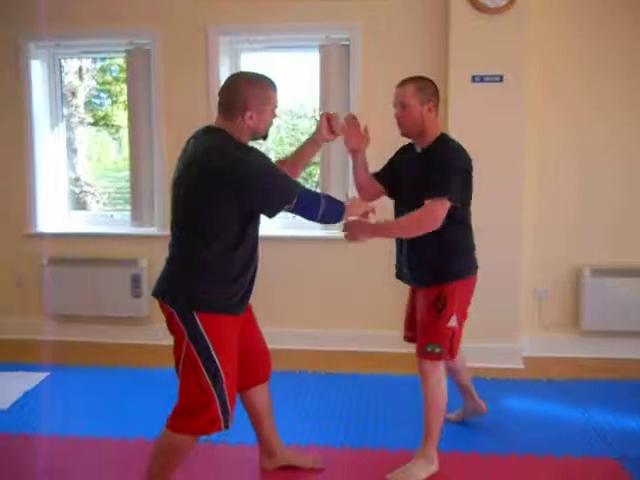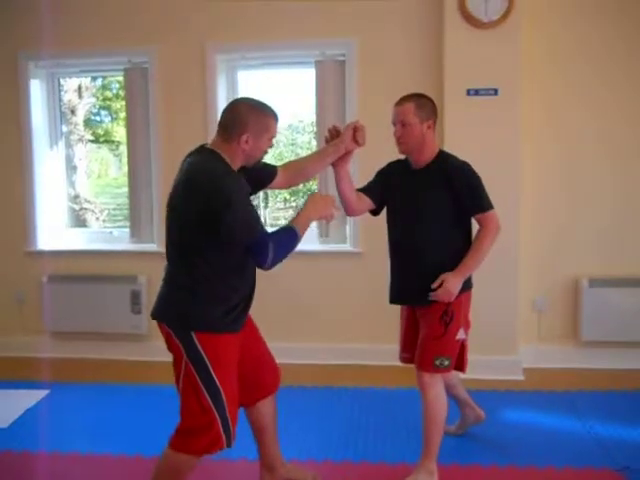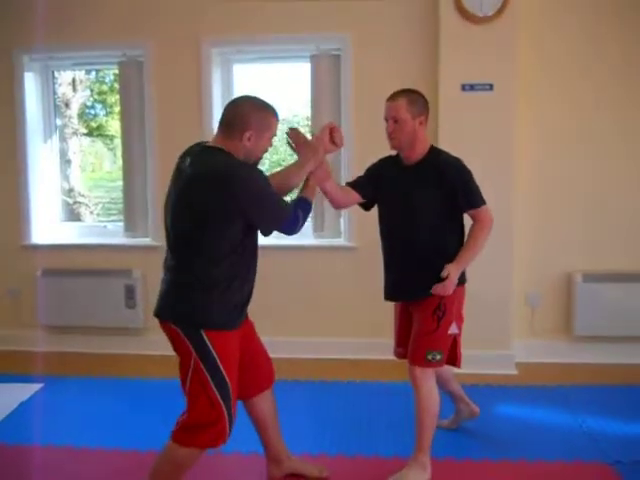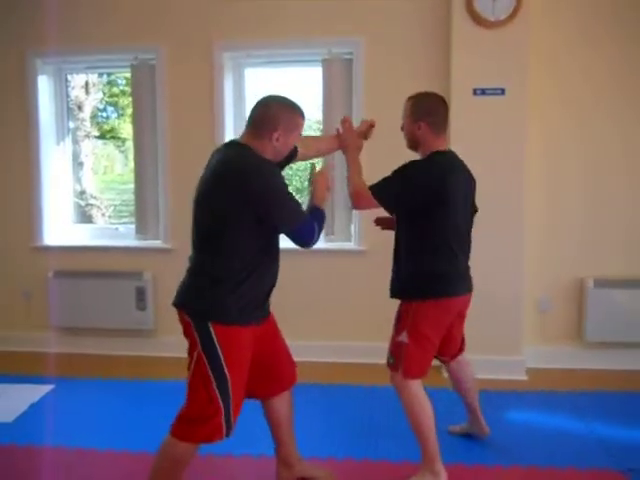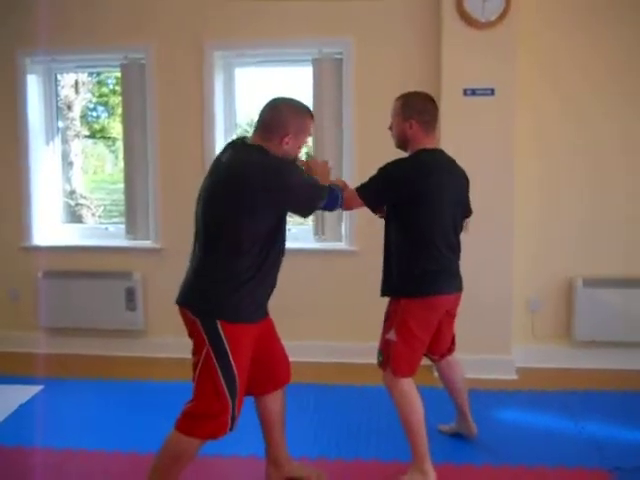
dt=1s
person 1, frame 1
left shoulder: (449, 155)
right shoulder: (406, 156)
left elbow: (431, 219)
right elbow: (369, 192)
left wrist: (368, 230)
right wrist: (357, 153)
left hip: (448, 274)
right hip: (422, 272)
left knee: (430, 360)
right knee: (441, 348)
right ankle: (473, 401)
person 1, frame 2
left shoulder: (456, 172)
right shoulder: (393, 174)
left elbow: (491, 225)
right elbow: (354, 206)
left wrist: (459, 275)
right wrist: (340, 166)
left hip: (445, 292)
right hip: (410, 291)
left knee: (429, 375)
right knee: (432, 364)
right ankle: (470, 410)
person 1, frame 3
left shoulder: (449, 168)
right shoulder: (384, 169)
left elbow: (484, 220)
right elbow: (341, 199)
left wrist: (458, 266)
right wrist: (315, 165)
left hip: (439, 287)
right hip: (404, 286)
left knee: (421, 369)
right knee: (422, 359)
right ankle: (464, 404)
person 1, frame 4
left shoulder: (420, 173)
right shoulder: (459, 170)
left elbow: (360, 199)
left wrist: (352, 153)
right wrist: (400, 224)
left hip: (429, 292)
right hip: (457, 286)
left knee: (405, 375)
right knee: (453, 355)
right ankle: (477, 422)
person 1, frame 5
left shoulder: (401, 172)
right shoulder: (455, 171)
left elbow: (347, 200)
left hip: (416, 291)
right hip: (449, 284)
left knee: (396, 373)
right knee: (443, 354)
right ankle: (466, 421)
person 2, frame 1
left shoulder: (213, 143)
right shoulder: (232, 161)
left elbow: (275, 178)
right elbow: (306, 204)
left wrist: (316, 142)
right wrist: (352, 208)
left hip: (221, 292)
right hip: (199, 300)
left knee: (255, 368)
right knee: (204, 405)
person 2, frame 2
left shoulder: (218, 165)
right shoulder: (215, 182)
left elbow: (283, 176)
right elbow: (267, 253)
left wrist: (338, 148)
right wrist: (310, 213)
left hip: (224, 312)
right hip: (197, 321)
left knee: (262, 380)
right knee: (208, 424)
person 2, frame 3
left shoulder: (199, 158)
right shoulder: (234, 176)
left elbow: (269, 191)
right elbow: (289, 222)
left wrist: (311, 156)
right wrist: (312, 185)
left hip: (214, 306)
right hip: (199, 315)
left knee: (258, 377)
right knee: (209, 418)
person 2, frame 4
left shoulder: (238, 155)
right shoulder: (255, 173)
left elbow: (302, 149)
right elbow: (306, 234)
right wrist: (319, 194)
left hip: (246, 303)
right hip: (217, 311)
left knee: (279, 376)
right knee: (207, 414)
person 2, frame 5
left shoulder: (238, 152)
right shoulder: (272, 172)
right elbow: (330, 198)
left wrist: (308, 178)
right wrist: (319, 179)
left hip: (238, 301)
right hip: (219, 307)
left knee: (273, 374)
right knee: (212, 409)
